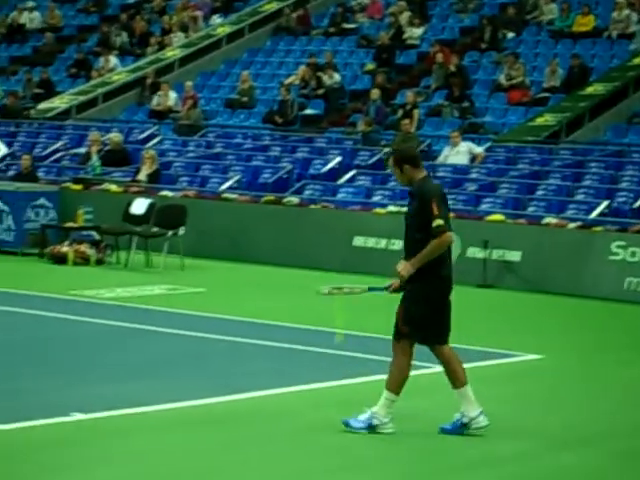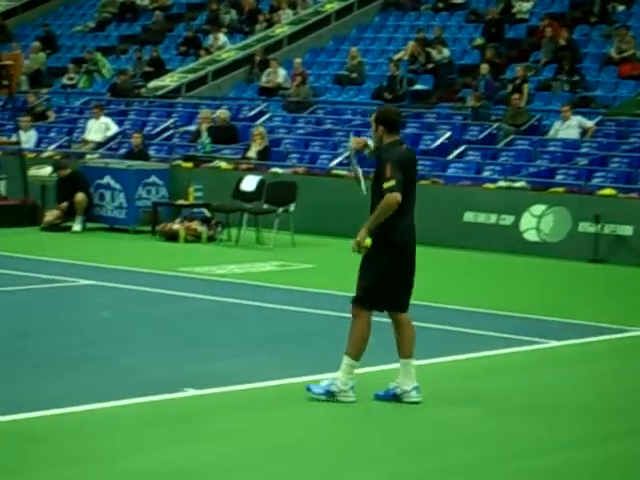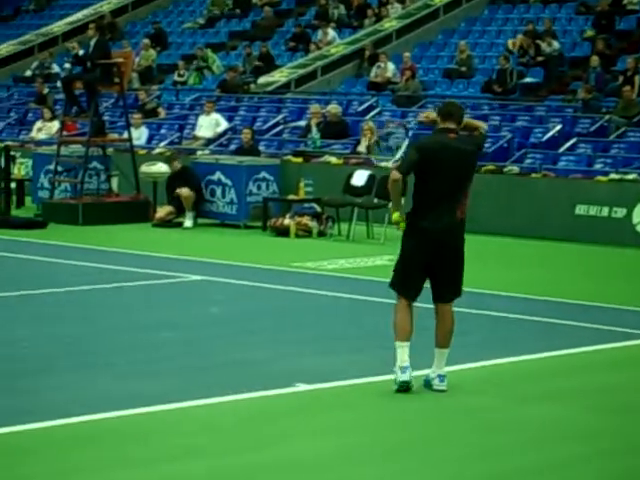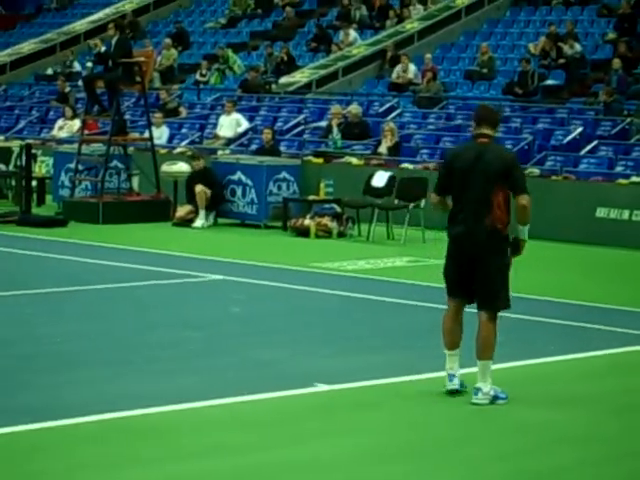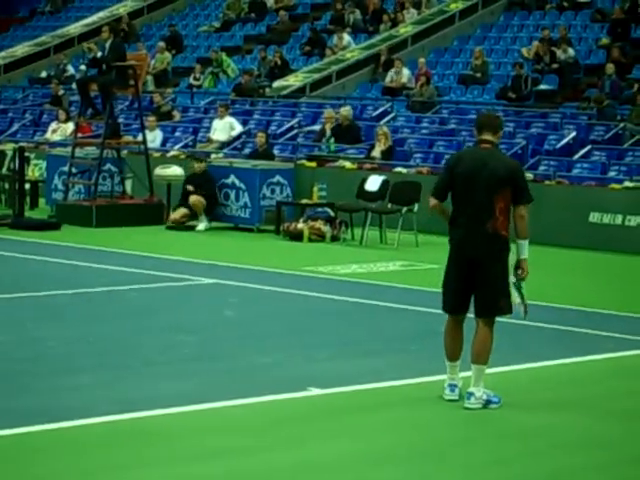
dt=1s
person 1, frame 1
left shoulder: (429, 193)
right shoulder: (422, 192)
left elbow: (444, 238)
left wrist: (412, 265)
right wrist: (407, 277)
left hip: (428, 282)
right hip: (430, 281)
left knee: (402, 344)
right knee: (439, 345)
left ankle: (382, 416)
right ankle: (472, 413)
person 1, frame 2
left shoulder: (391, 157)
right shoulder: (402, 152)
left elbow: (393, 198)
left wrist: (367, 229)
right wrist: (367, 143)
left hip: (385, 243)
right hip: (402, 243)
left knee: (362, 309)
right knee: (398, 311)
left ankle: (342, 383)
right ankle: (408, 384)
person 1, frame 3
left shoulder: (424, 144)
right shoulder: (471, 146)
left elbow: (396, 176)
right elbow: (481, 126)
left wrist: (396, 207)
right wrist: (456, 121)
left hip: (421, 228)
right hip: (452, 232)
left knee: (404, 298)
right knee: (444, 302)
left ankle: (403, 366)
right ankle: (439, 373)
person 1, frame 4
left shoulder: (454, 155)
right shoulder: (506, 158)
left elbow: (436, 199)
right elbow: (523, 202)
right wrist: (521, 235)
left hip: (459, 238)
right hip: (492, 240)
left knee: (455, 303)
right knee: (488, 312)
left ankle: (452, 373)
right ankle: (483, 386)
person 1, frame 5
left shoulder: (457, 160)
right shoulder: (511, 166)
left elbow: (434, 203)
right elbow: (520, 214)
right wrist: (523, 254)
left hip: (460, 246)
right hip: (492, 248)
left knee: (455, 315)
right knee: (485, 319)
left ankle: (452, 382)
right ankle: (475, 391)
